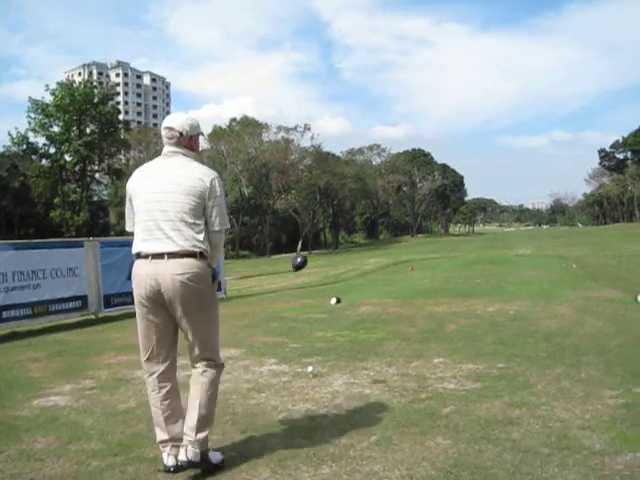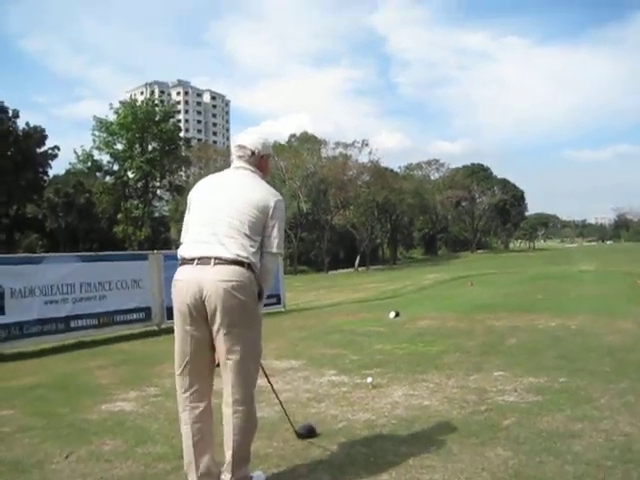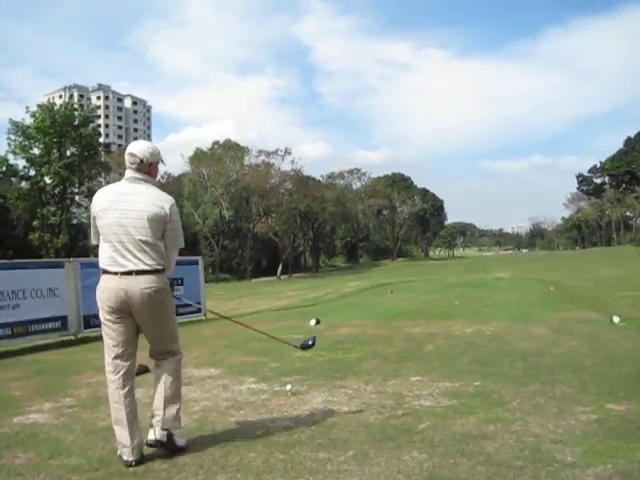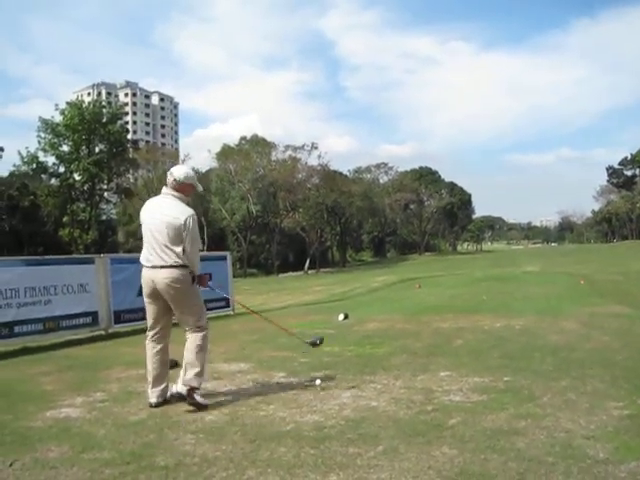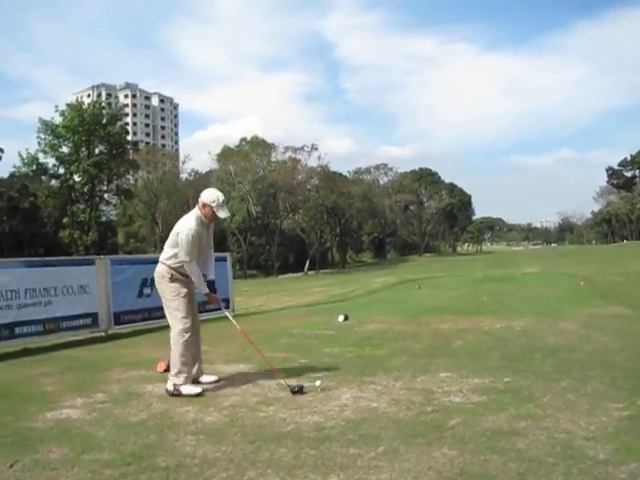
dt=1s
person 1, frame 1
left shoulder: (138, 177)
right shoulder: (206, 176)
left elbow: (133, 230)
right elbow: (216, 235)
right wrist: (207, 268)
left hip: (144, 271)
right hip: (187, 270)
left knee: (158, 366)
right knee: (205, 360)
left ankle: (171, 448)
right ankle: (193, 447)
person 1, frame 2
left shoulder: (202, 185)
right shoulder: (270, 196)
right elbow: (270, 258)
right wrist: (256, 297)
left hip: (186, 277)
right hip: (232, 281)
left knee: (192, 386)
right knee: (238, 386)
person 1, frame 3
left shoulder: (101, 198)
right shoulder: (164, 202)
left elbow: (99, 241)
right elbow: (172, 251)
left hip: (111, 284)
right hip: (151, 284)
left knee: (118, 367)
right knee: (167, 356)
left ankle: (129, 448)
right ankle: (163, 430)
person 1, frame 4
left shoulder: (148, 206)
right shoulder: (186, 213)
right elbow: (191, 252)
right wrist: (197, 274)
left hip: (149, 274)
right hip: (175, 276)
left knee: (156, 335)
right knee: (198, 329)
left ankle: (157, 393)
right ankle: (187, 387)
person 1, frame 5
left shoulder: (207, 223)
right shoulder: (189, 227)
left elbow: (207, 252)
right elbow: (189, 263)
left wrist: (209, 281)
right wrist: (206, 291)
left hip: (182, 277)
right hip: (169, 276)
left knee: (192, 325)
right knee: (181, 325)
left ankle: (193, 372)
right ankle: (176, 381)
